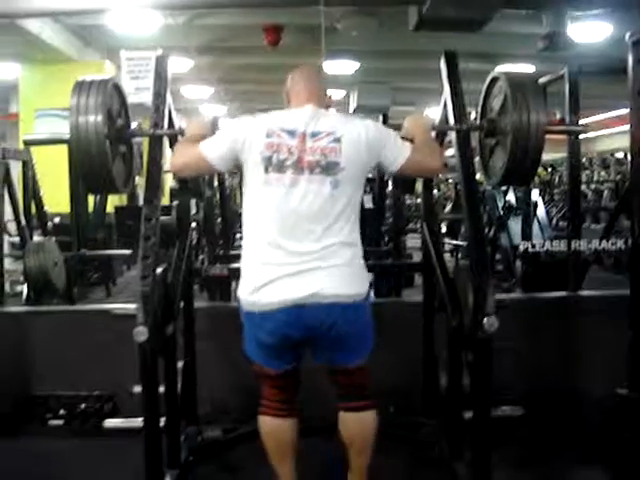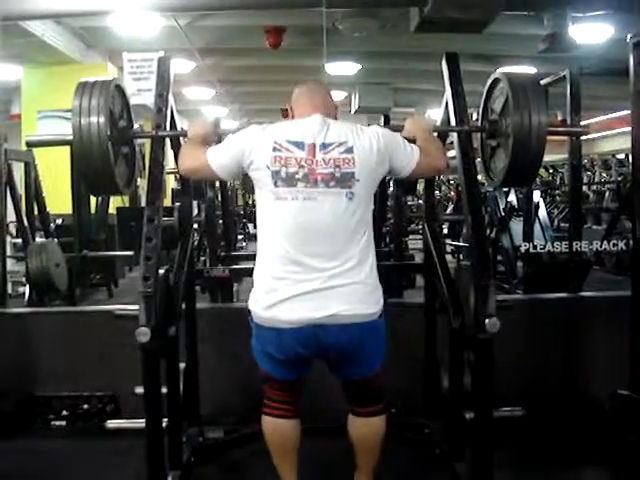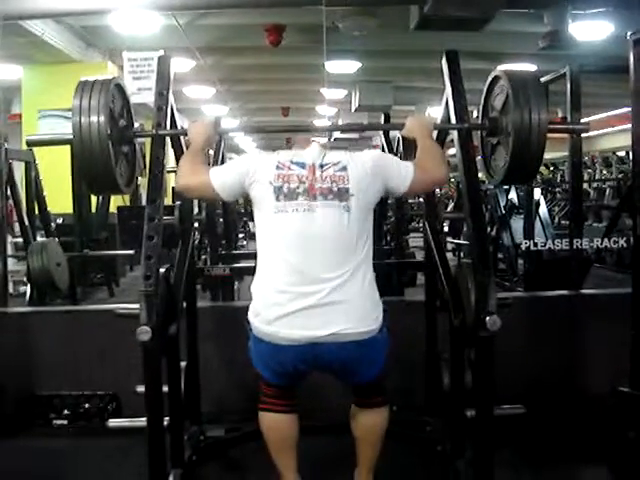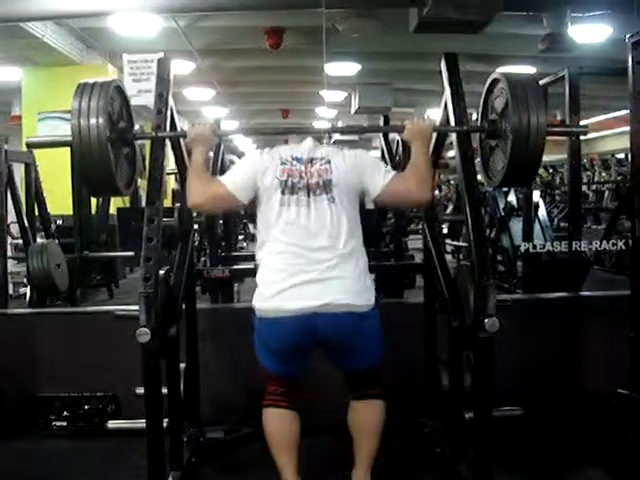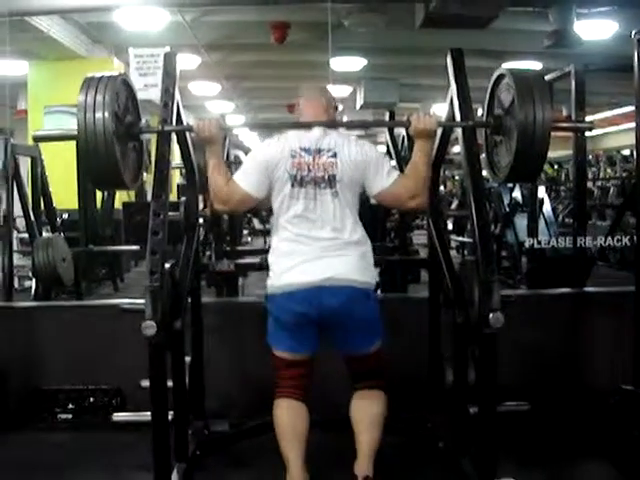
dt=0.5s
person 1, frame 1
left shoulder: (250, 128)
right shoulder: (361, 131)
left elbow: (181, 164)
right elbow: (432, 163)
left wrist: (193, 135)
right wrist: (420, 131)
left hip: (268, 298)
right hip: (340, 296)
left knee: (276, 396)
right knee: (355, 392)
person 1, frame 2
left shoulder: (257, 140)
right shoulder: (372, 140)
left elbow: (189, 165)
right elbow: (436, 163)
left wrist: (197, 135)
right wrist: (422, 131)
left hip: (278, 313)
right hip: (355, 313)
left knee: (279, 399)
right knee: (366, 399)
person 1, frame 3
left shoulder: (260, 166)
right shoulder: (365, 165)
left elbow: (187, 181)
right elbow: (436, 174)
left wrist: (198, 142)
right wrist: (422, 134)
left hip: (277, 329)
right hip: (354, 329)
left knee: (275, 396)
right knee: (370, 395)
person 1, frame 4
left shoulder: (262, 161)
right shoulder: (353, 160)
left elbow: (200, 199)
right elbow: (419, 192)
left wrist: (200, 149)
right wrist: (419, 142)
left hip: (278, 309)
right hip: (348, 306)
left knee: (279, 392)
right knee: (366, 387)
person 1, frame 5
left shoulder: (271, 150)
right shoulder: (359, 150)
left elbow: (225, 201)
right elbow: (412, 197)
left wrist: (213, 148)
right wrist: (423, 143)
left hip: (290, 288)
right hip: (351, 284)
left knee: (291, 383)
right knee: (367, 377)
